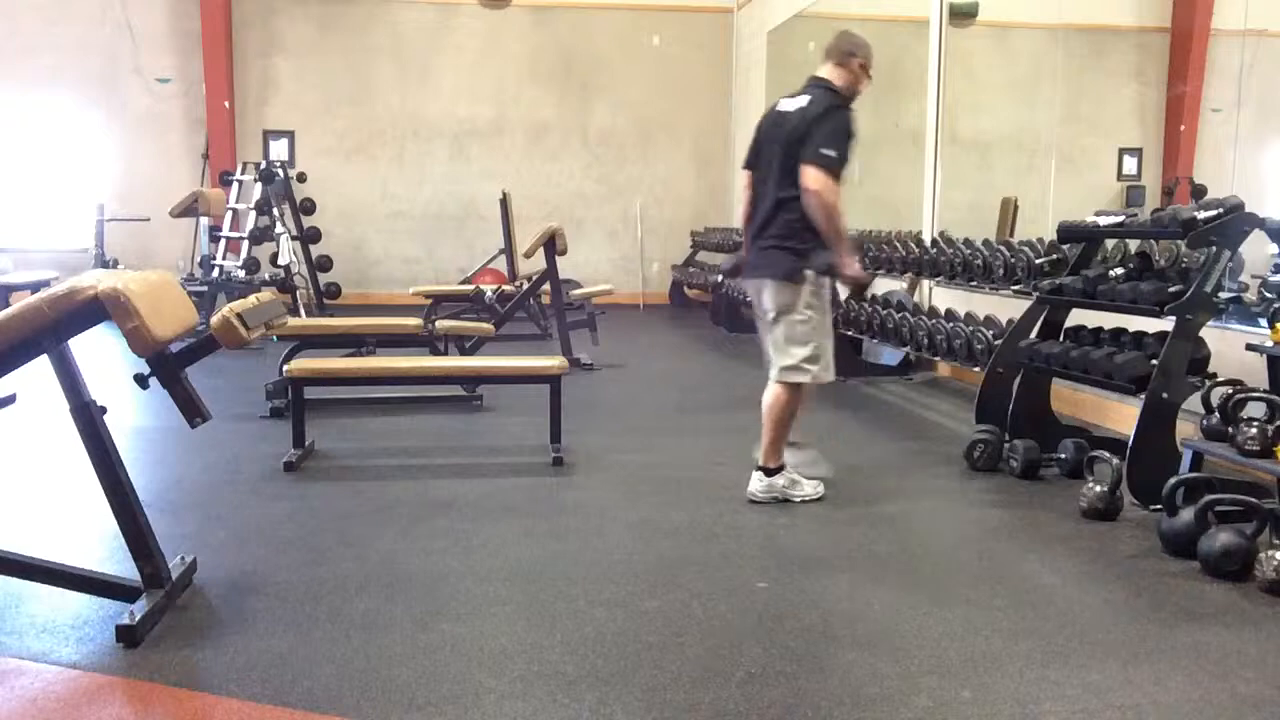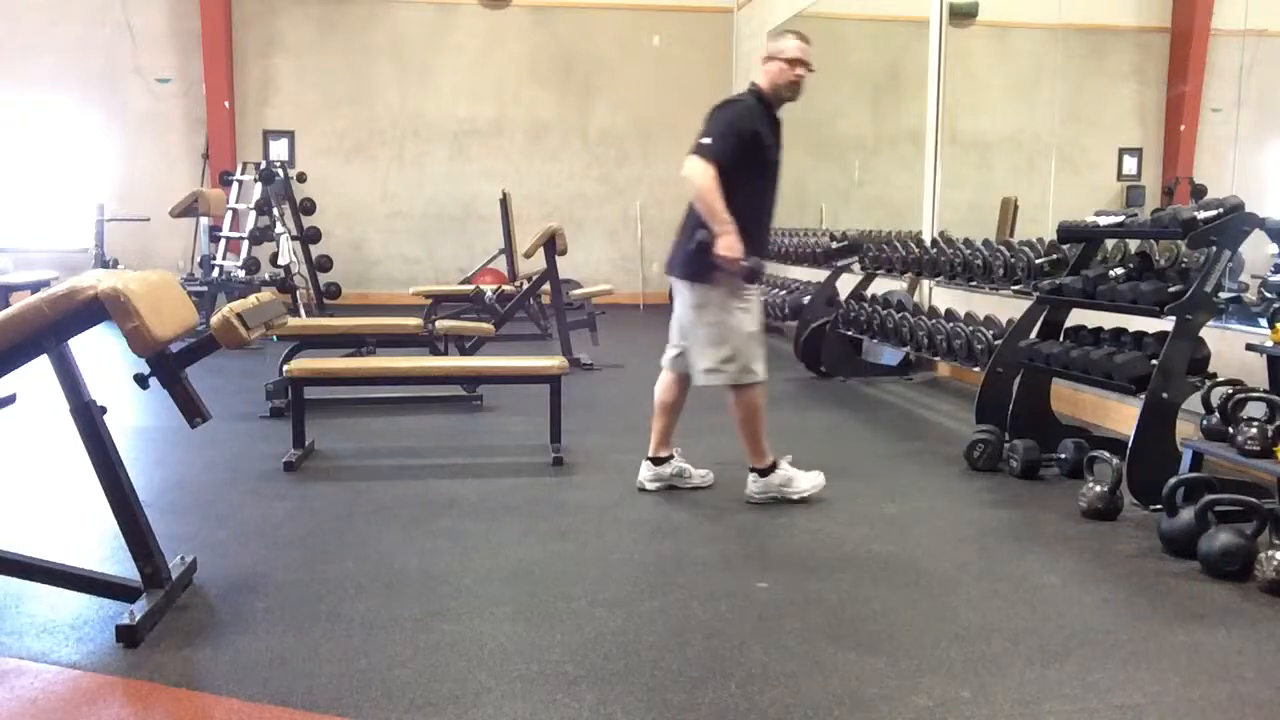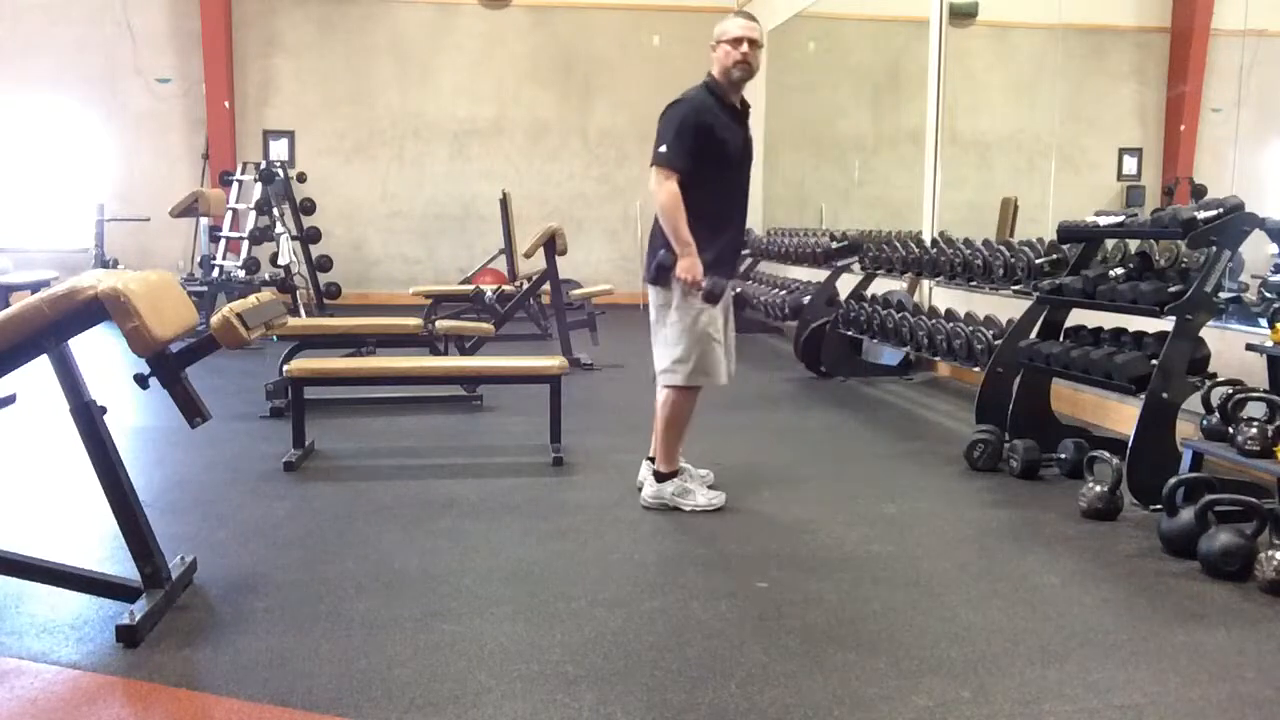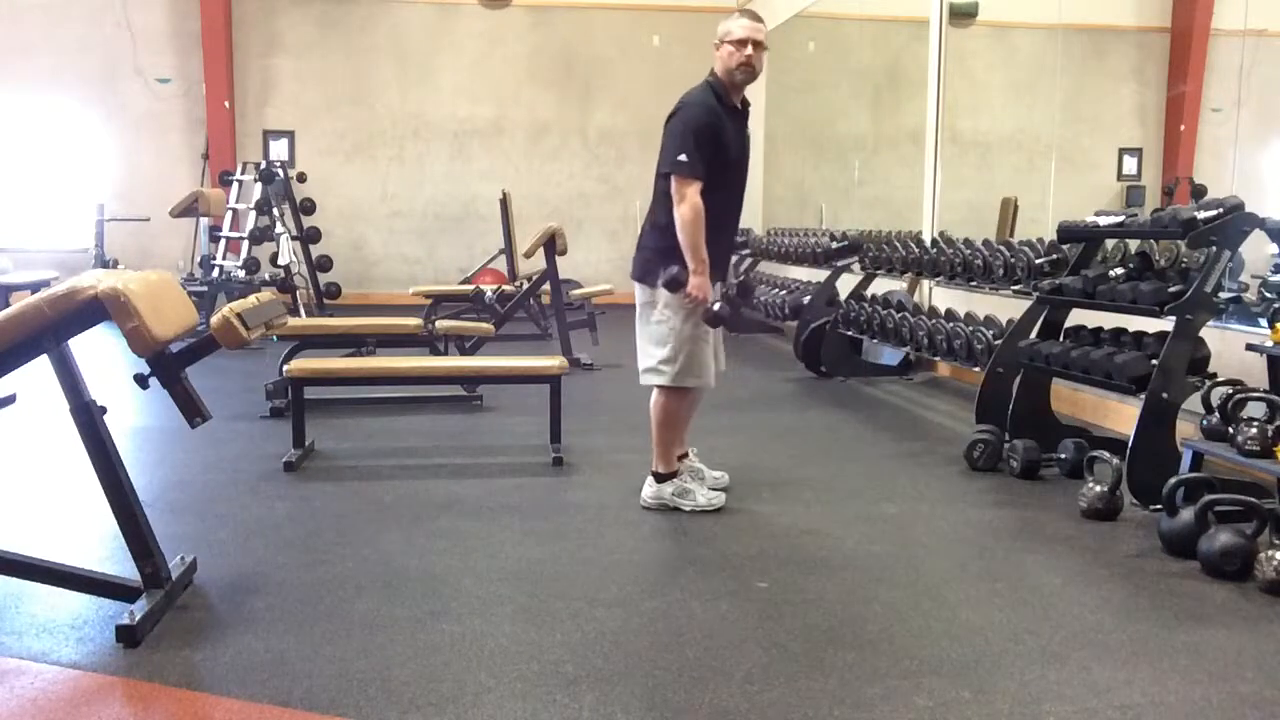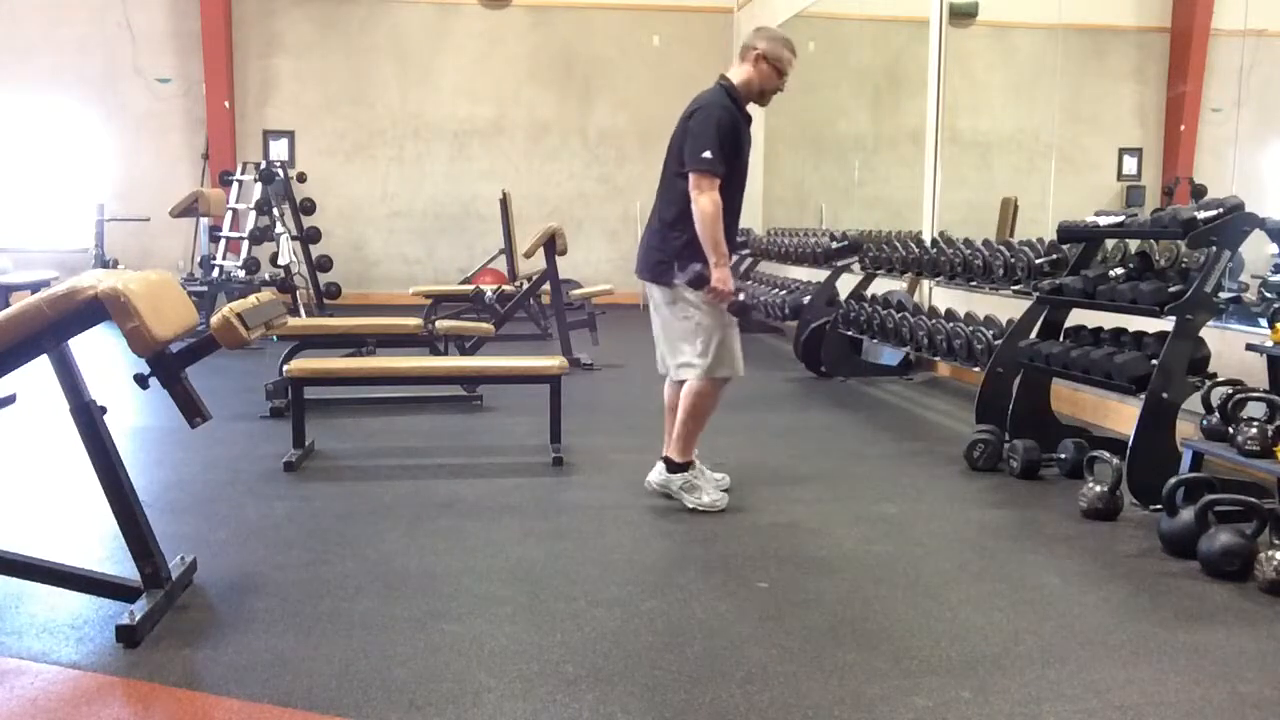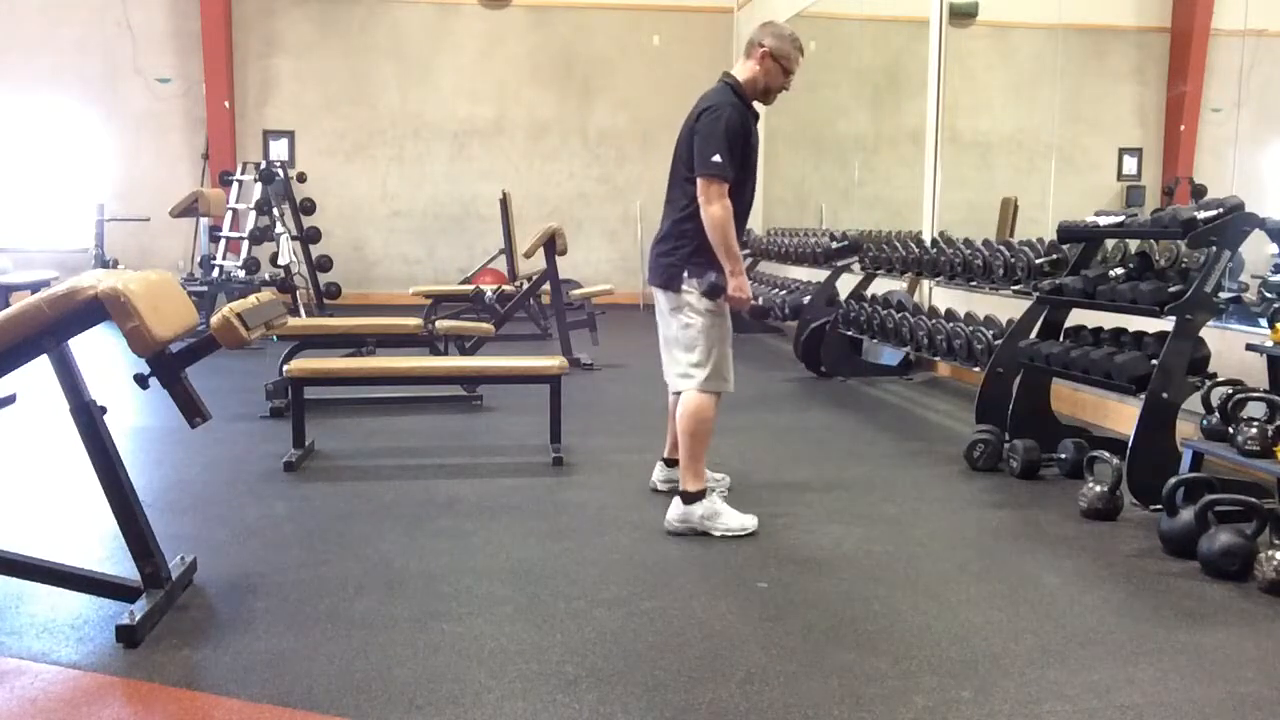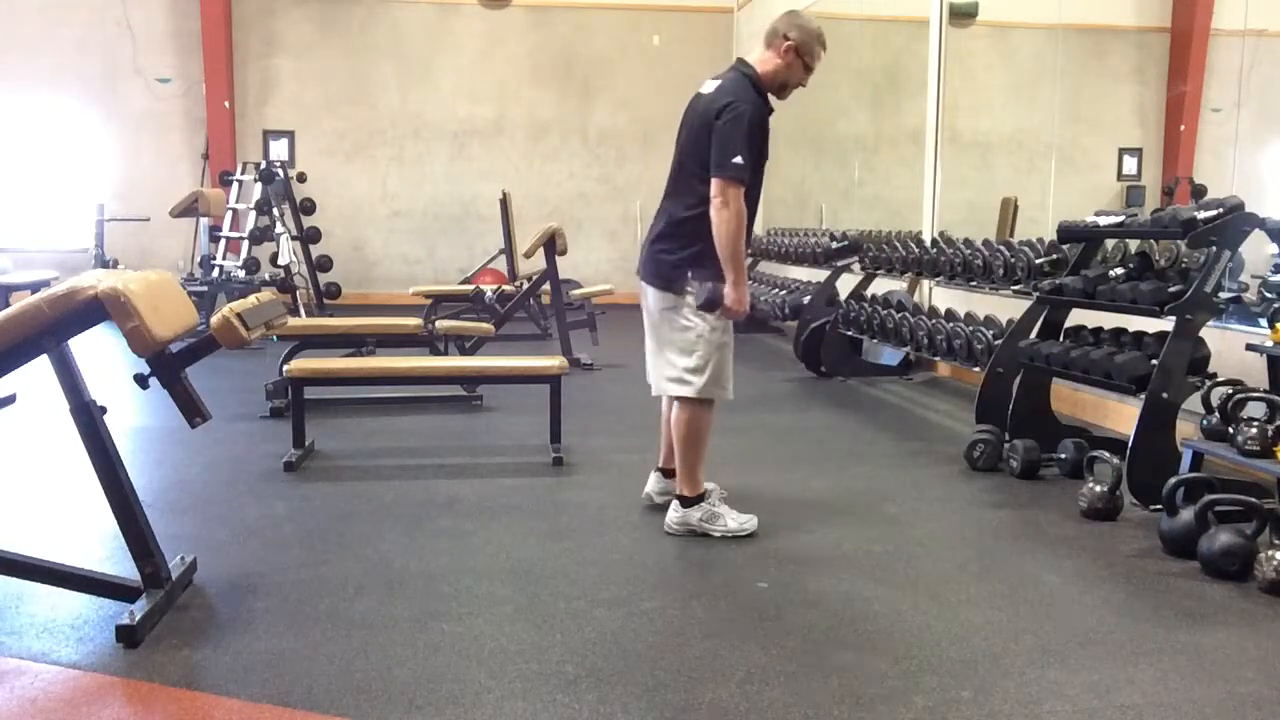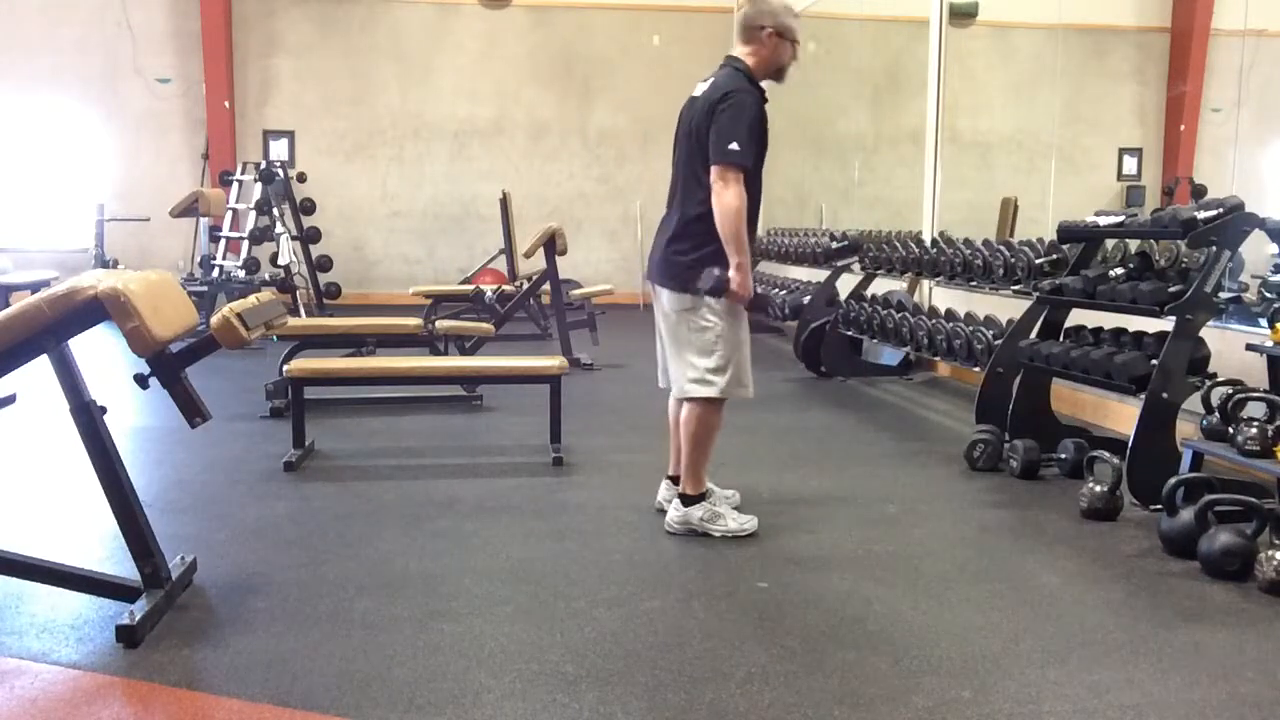
dt=0.4s
person 1, frame 1
left shoulder: (780, 109)
right shoulder: (834, 114)
left elbow: (749, 184)
right elbow: (816, 186)
left wrist: (749, 245)
right wrist: (846, 254)
left hip: (764, 255)
right hip: (796, 260)
left knee: (794, 362)
right knee: (797, 368)
left ankle: (777, 453)
right ankle: (770, 474)
person 1, frame 2
left shoulder: (764, 121)
right shoulder: (739, 111)
right elbow: (697, 169)
right wrist: (726, 234)
left hip: (701, 263)
right hip: (717, 265)
left knee: (683, 363)
right knee: (743, 371)
left ankle: (659, 461)
right ankle: (767, 472)
person 1, frame 3
left shoulder: (739, 114)
right shoulder: (691, 109)
right elbow: (663, 184)
right wrist: (686, 254)
left hip: (715, 267)
right hip: (687, 268)
left knee: (686, 370)
right knee: (688, 373)
left ankle: (658, 461)
right ankle: (665, 480)
person 1, frame 4
left shoulder: (737, 110)
right shoulder: (697, 110)
right elbow: (685, 196)
right wrist: (698, 272)
left hip: (698, 266)
right hip: (675, 268)
left knee: (697, 372)
right knee: (676, 374)
left ankle: (679, 458)
right ankle: (663, 480)
person 1, frame 5
left shoulder: (728, 112)
right shoulder: (715, 110)
right elbow: (703, 192)
left wrist: (715, 262)
right wrist: (719, 265)
left hip: (674, 259)
right hip: (683, 262)
left knee: (685, 367)
right knee: (712, 366)
left ankle: (676, 460)
right ankle: (676, 467)
person 1, frame 6
left shoulder: (732, 108)
right shoulder: (723, 110)
right elbow: (711, 197)
left wrist: (727, 267)
right wrist: (735, 272)
left hip: (686, 264)
right hip: (693, 268)
left knee: (688, 374)
right knee: (702, 381)
left ankle: (672, 465)
right ankle: (692, 501)
person 1, frame 7
left shoulder: (721, 87)
right shoulder: (744, 105)
right elbow: (724, 200)
right wrist: (735, 281)
left hip: (667, 257)
right hip: (691, 268)
left knee: (681, 380)
right knee: (697, 386)
left ankle: (667, 475)
right ankle: (689, 503)
person 1, frame 8
left shoulder: (712, 88)
right shoulder: (740, 96)
right elbow: (727, 185)
right wrist: (739, 265)
left hip: (675, 259)
right hip: (702, 268)
left knee: (687, 382)
right knee: (712, 386)
left ankle: (677, 483)
right ankle: (691, 502)
